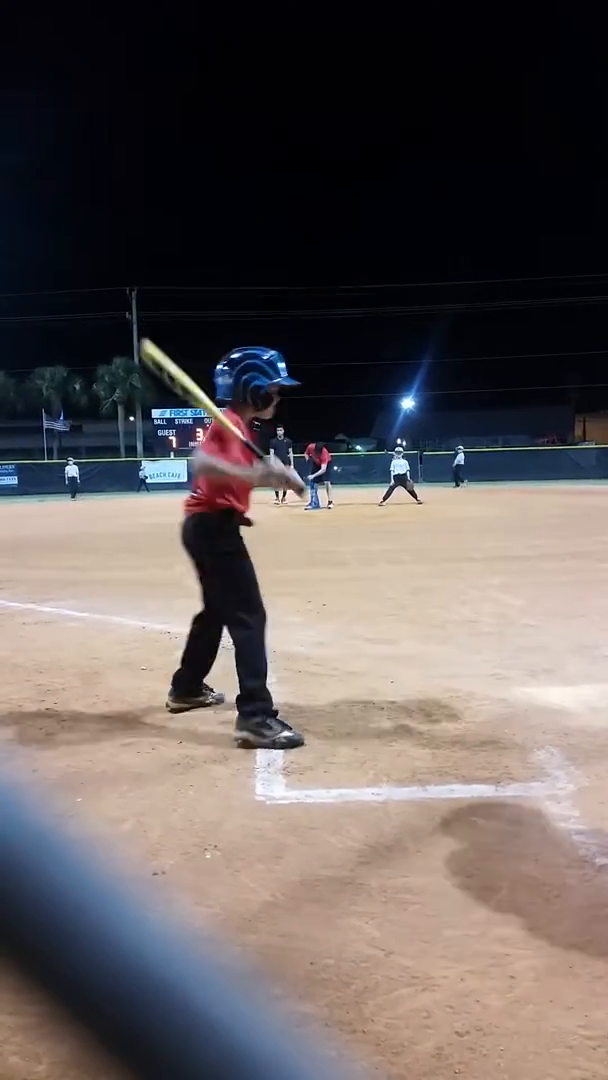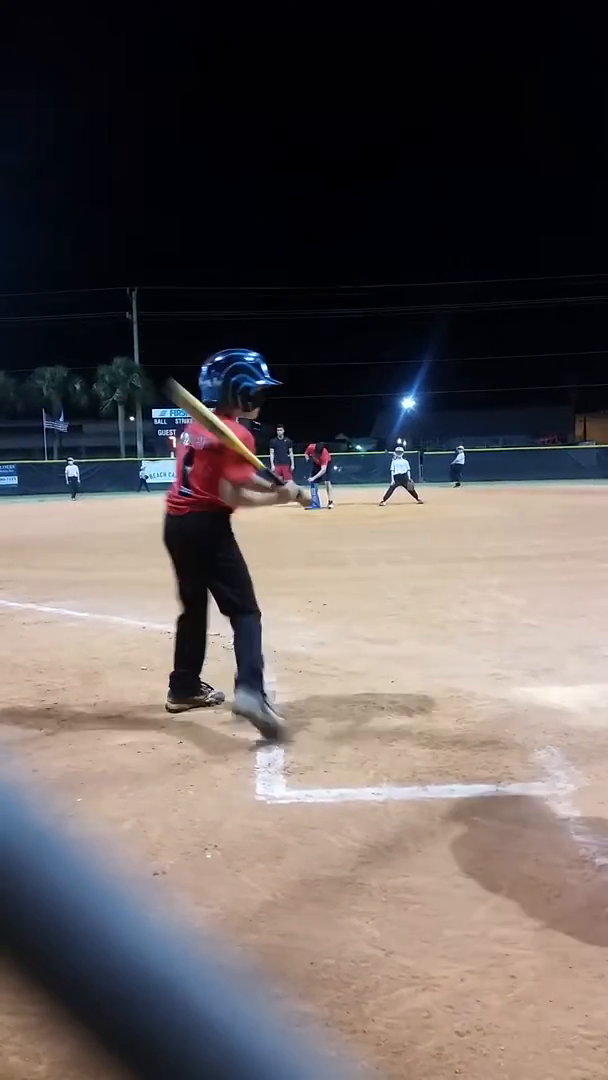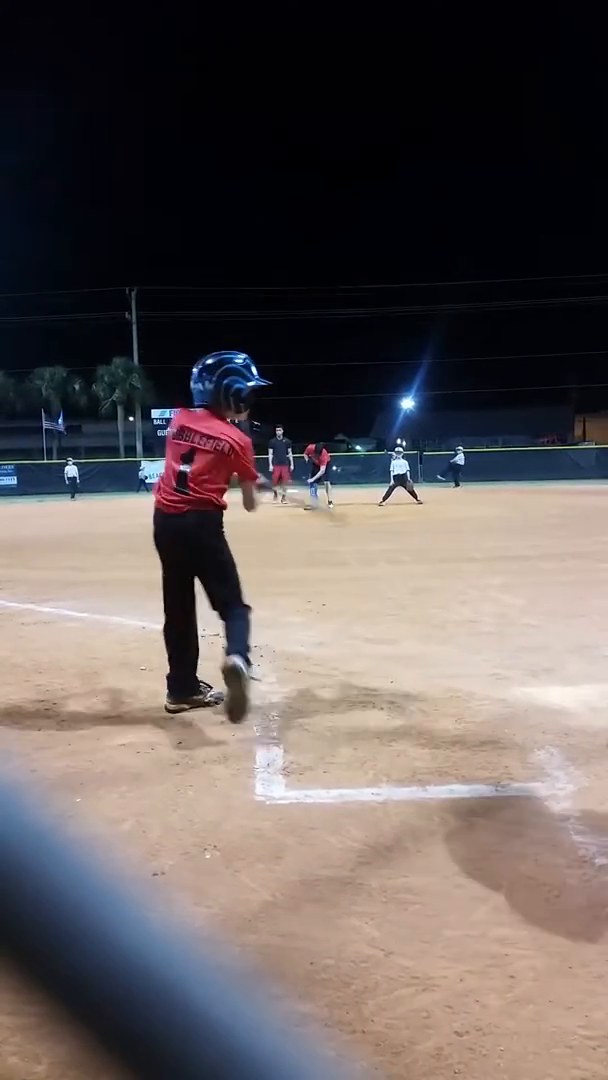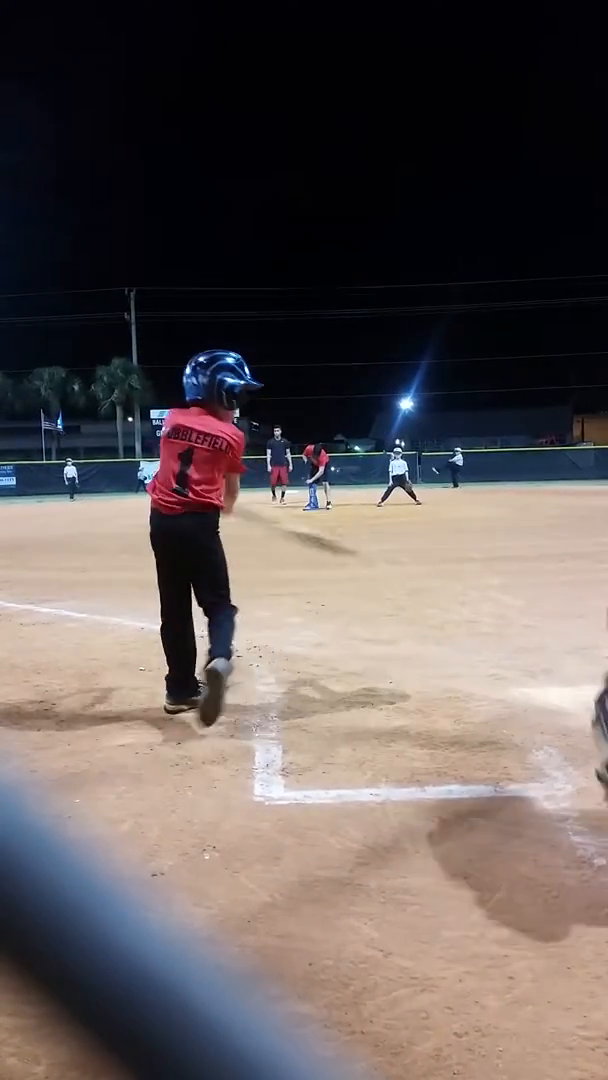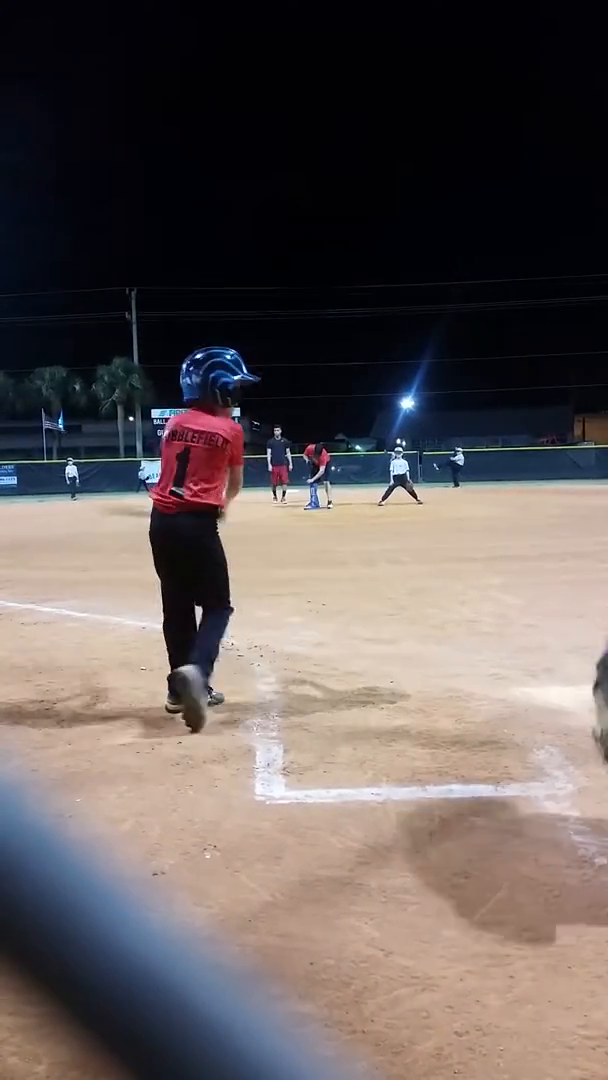
dt=0.1s
person 1, frame 1
left shoulder: (225, 423)
right shoulder: (231, 429)
left elbow: (234, 477)
right elbow: (201, 465)
left wrist: (276, 475)
right wrist: (256, 473)
left hip: (200, 525)
right hip: (217, 528)
left knee: (216, 610)
right knee: (248, 618)
left ankle: (186, 686)
right ankle: (255, 719)
person 1, frame 2
left shoulder: (199, 422)
right shoulder: (235, 435)
right elbow: (231, 496)
left wrist: (275, 488)
right wrist: (279, 496)
left hip: (177, 523)
right hip: (206, 524)
left knee: (194, 607)
right knee: (243, 611)
left ankle: (184, 687)
right ankle: (251, 692)
person 1, frame 3
left shoulder: (180, 419)
right shoulder: (237, 439)
right elbow: (250, 499)
left wrist: (247, 479)
right wrist: (251, 493)
left hip: (165, 520)
right hip: (201, 524)
left knee: (178, 606)
right knee: (231, 604)
left ankle: (182, 686)
right ankle: (238, 659)
person 1, frame 4
left shoulder: (173, 420)
right shoulder: (232, 436)
right elbow: (230, 493)
right wrist: (225, 503)
left hip: (161, 521)
right hip: (198, 524)
left knee: (174, 606)
right knee: (218, 605)
left ankle: (181, 687)
right ankle: (220, 659)
person 1, frame 5
left shoulder: (173, 423)
right shoulder: (229, 430)
right elbow: (233, 487)
left hip: (162, 521)
right hip: (197, 525)
left knee: (176, 607)
right knee: (215, 606)
left ankle: (185, 686)
right ankle: (194, 670)
